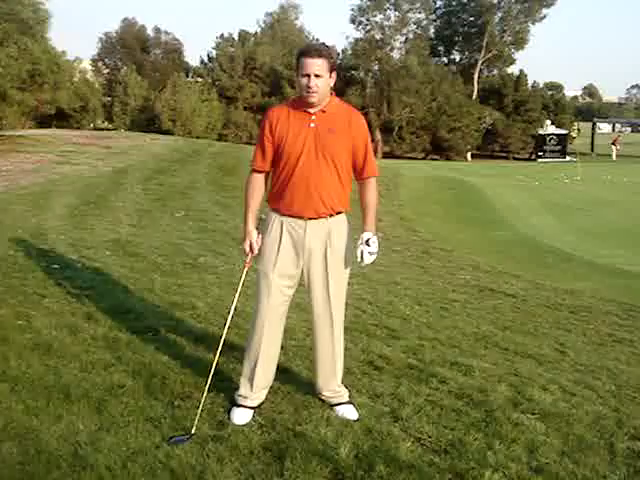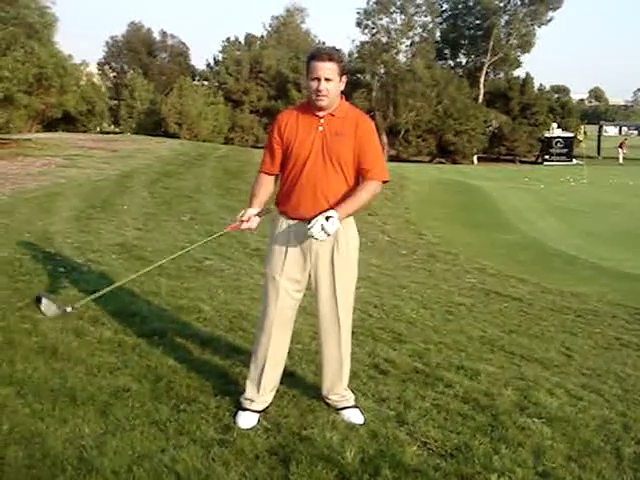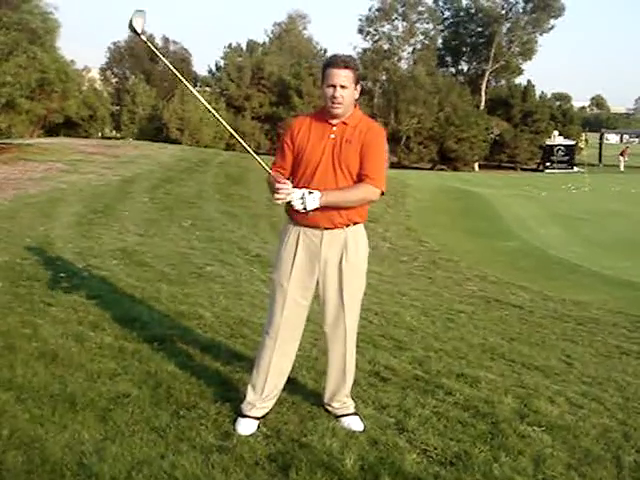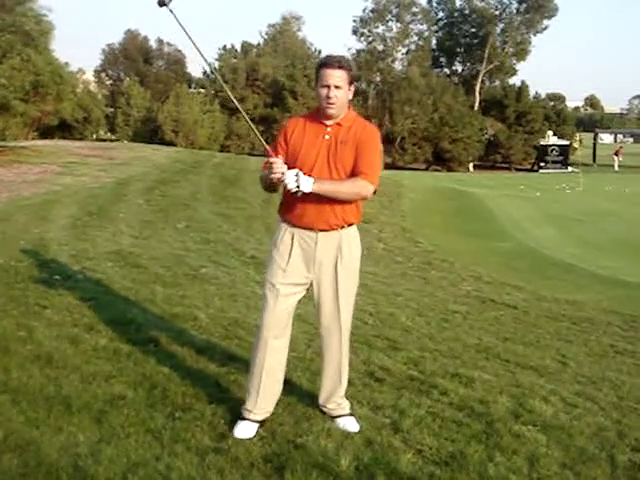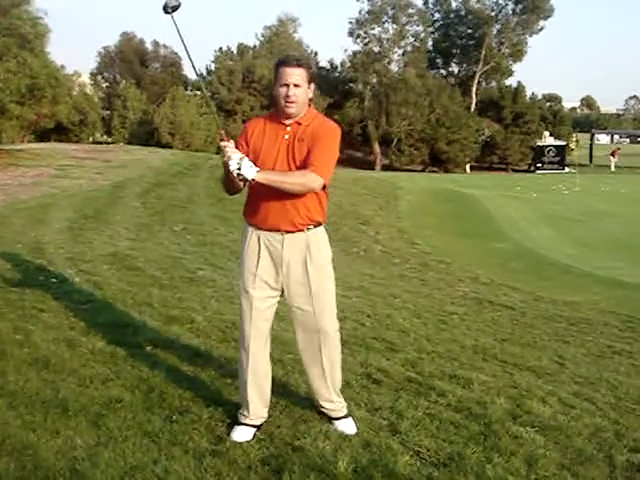
dt=0.5s
person 1, frame 1
left shoulder: (352, 120)
right shoulder: (276, 117)
left elbow: (367, 178)
right elbow: (258, 173)
left wrist: (369, 229)
right wrist: (250, 226)
left hip: (331, 229)
right hip: (282, 226)
left knee: (329, 312)
right knee: (268, 310)
left ankle: (332, 389)
right ankle: (250, 392)
person 1, frame 2
left shoulder: (360, 123)
right shoulder: (286, 120)
left elbow: (374, 180)
right elbow: (268, 172)
left wrist: (338, 215)
right wrist: (254, 208)
left hip: (335, 235)
right hip: (288, 231)
left knee: (337, 315)
right knee: (276, 313)
left ankle: (337, 392)
right ankle: (256, 396)
person 1, frame 3
left shoulder: (371, 132)
right shoulder: (298, 126)
left elbow: (371, 190)
right elbow: (277, 175)
left wrist: (316, 197)
right wrist: (279, 186)
left hip: (346, 240)
right hip: (299, 236)
left knee: (342, 324)
right knee: (282, 320)
left ankle: (339, 400)
right ankle: (256, 402)
person 1, frame 4
left shoulder: (365, 132)
right shoulder: (293, 127)
left elbow: (365, 186)
right elbow: (267, 183)
left wrist: (310, 183)
right wrist: (274, 176)
left hip: (339, 241)
right hip: (292, 236)
left knee: (336, 324)
right knee: (273, 320)
left ankle: (334, 401)
right ankle: (256, 408)
person 1, frame 5
left shoulder: (326, 130)
right shoulder: (253, 128)
left elbow: (311, 181)
right elbow: (232, 188)
left wrist: (254, 172)
right wrist: (231, 168)
left hip: (307, 240)
right hip: (260, 239)
left knee: (321, 325)
right knee: (254, 327)
left ankle: (332, 403)
right ankle: (252, 412)
